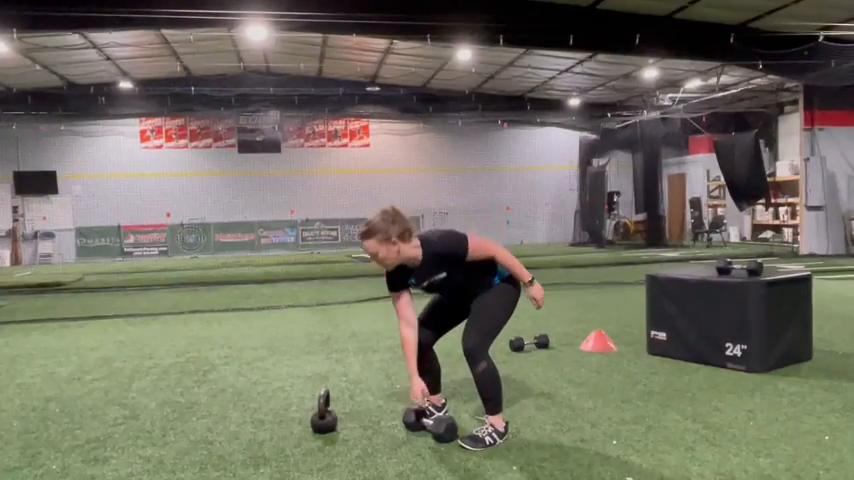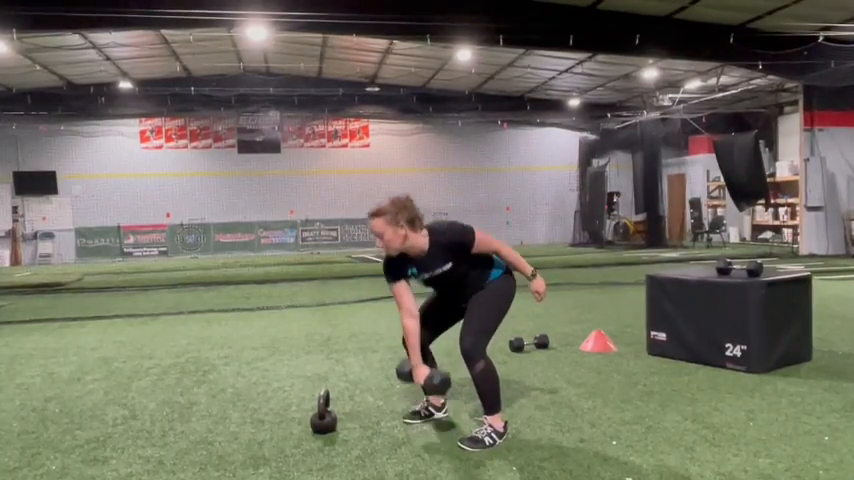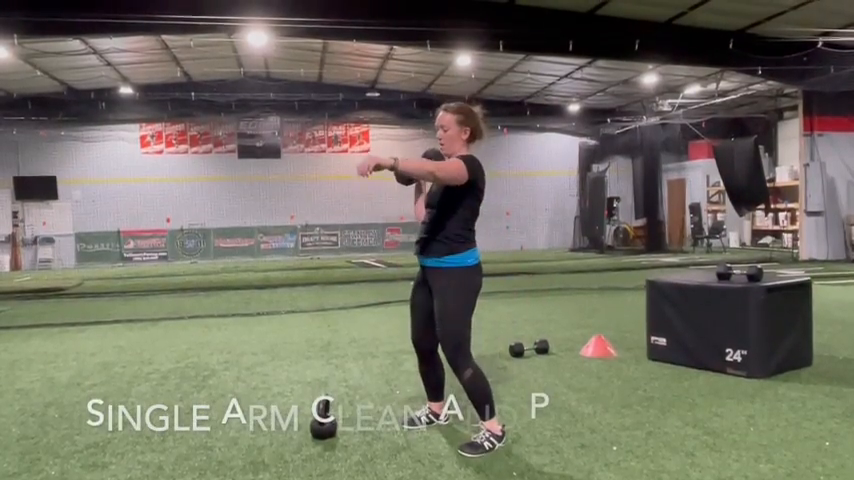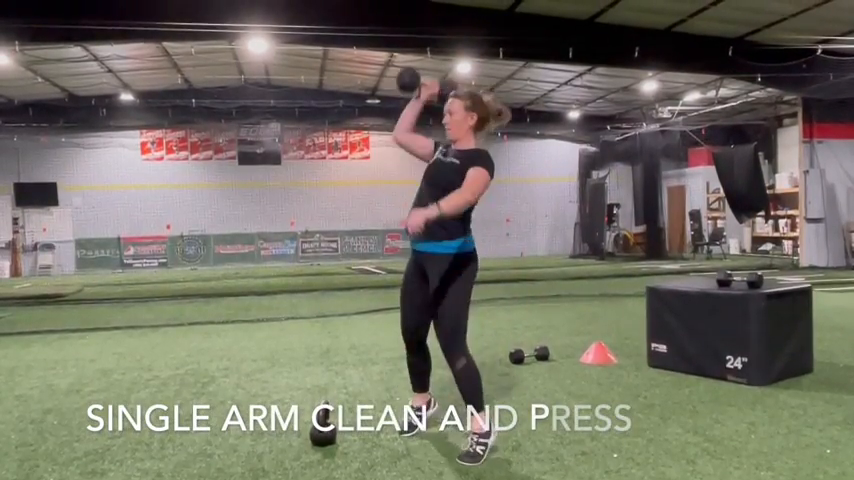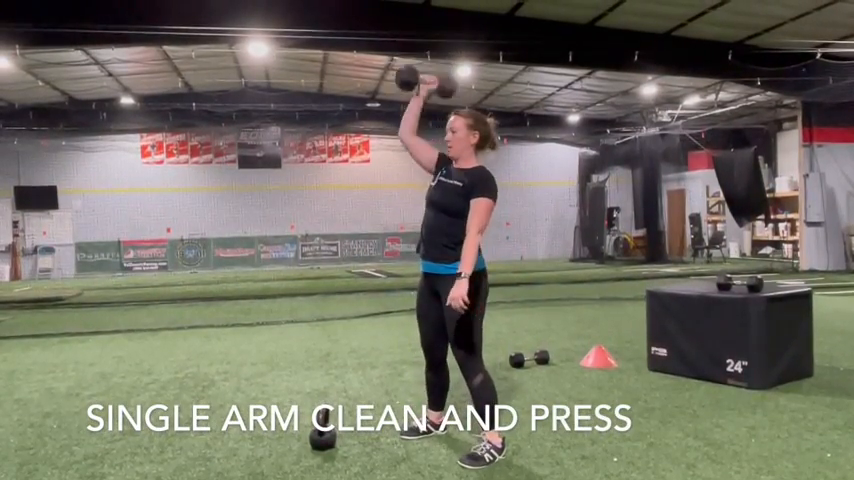
dt=1s
person 1, frame 1
left shoulder: (441, 245)
right shoulder: (397, 274)
left elbow: (495, 250)
right elbow: (409, 327)
left wrist: (529, 283)
right wrist: (415, 378)
left hip: (498, 285)
left knee: (473, 345)
right knee: (423, 338)
left ankle: (497, 425)
right ankle: (436, 403)
person 1, frame 2
left shoulder: (449, 236)
right shoulder: (395, 262)
left elbow: (496, 246)
right elbow: (409, 314)
left wrist: (532, 275)
right wrist: (418, 365)
left hip: (492, 285)
left knee: (470, 345)
right knee: (413, 346)
left ankle: (497, 425)
right ankle: (435, 403)
person 1, frame 3
left shoulder: (469, 167)
right shoulder: (444, 173)
left elbow: (433, 170)
right elbow: (424, 215)
left wrist: (387, 162)
right wrist: (419, 183)
left hip: (458, 272)
right hip: (429, 270)
left knee: (456, 351)
right knee: (423, 344)
left ankle: (493, 428)
right ankle: (436, 410)
person 1, frame 4
left shoulder: (478, 158)
right shoulder: (442, 149)
left elbow: (466, 194)
right elbow: (400, 136)
left wrist: (428, 211)
right wrist: (420, 100)
left hip: (453, 259)
right hip: (421, 259)
left knee: (451, 342)
right knee: (412, 334)
left ankle: (482, 429)
right ankle: (423, 404)
person 1, frame 5
left shoulder: (480, 179)
right shoulder: (443, 167)
left elbow: (474, 233)
right elbow: (406, 137)
left wrist: (464, 281)
right wrist: (420, 94)
left hip: (460, 279)
right hip: (431, 277)
left knee: (467, 358)
right knee: (432, 352)
left ankle: (494, 440)
right ankle: (434, 420)
